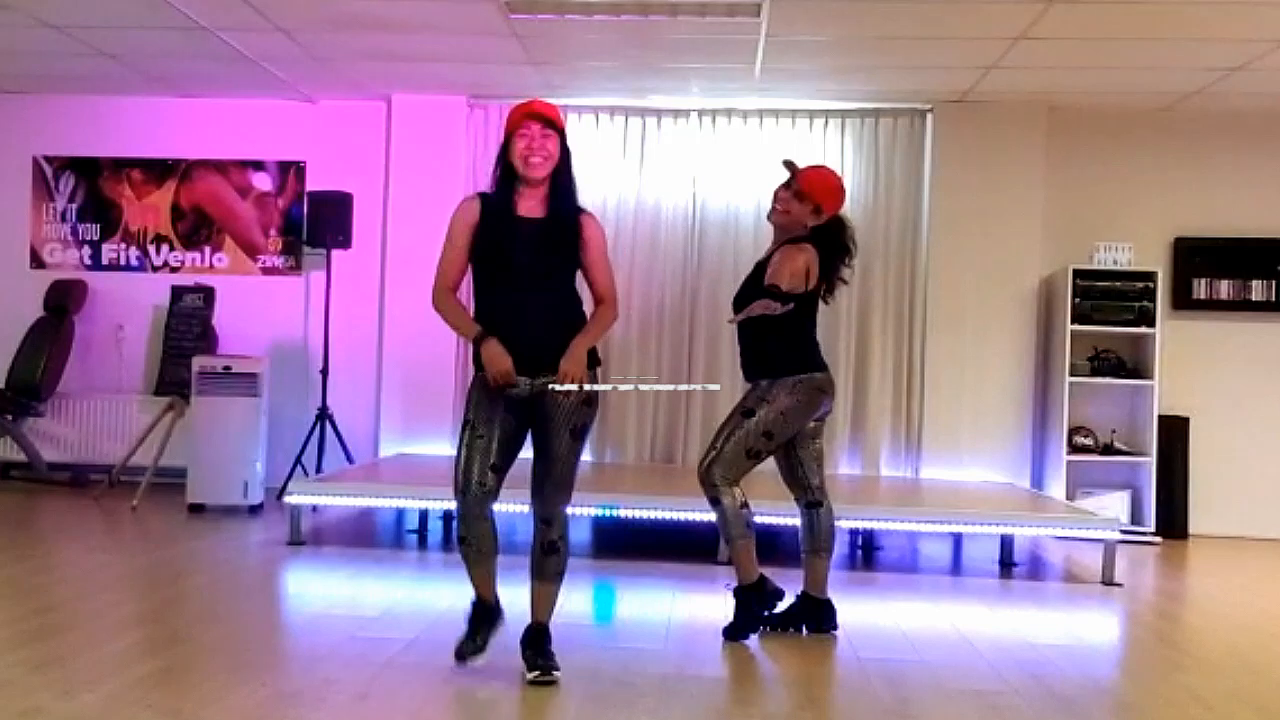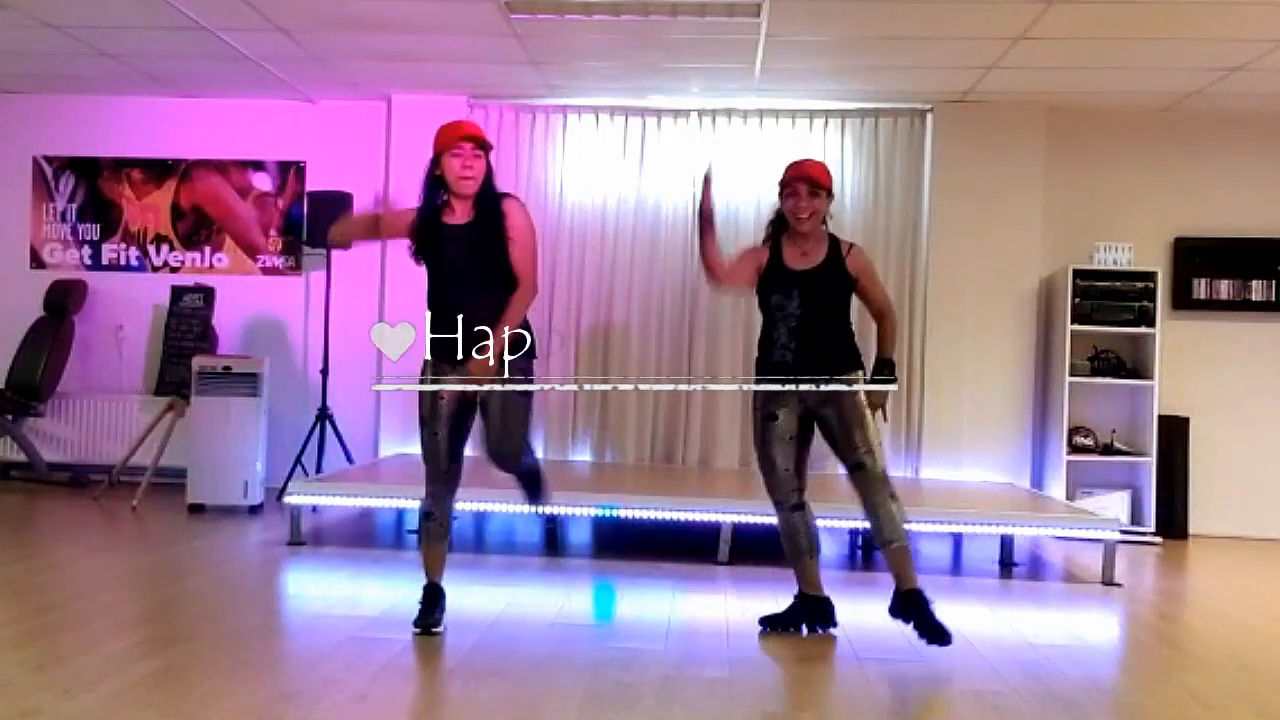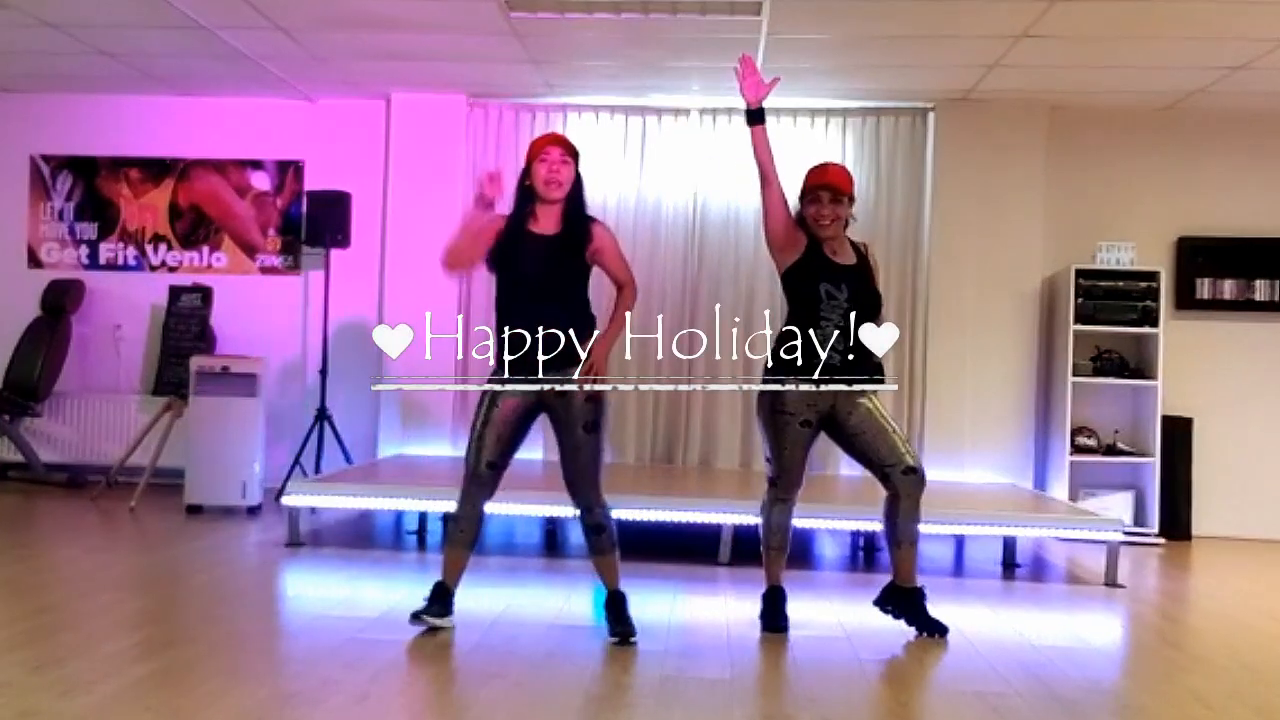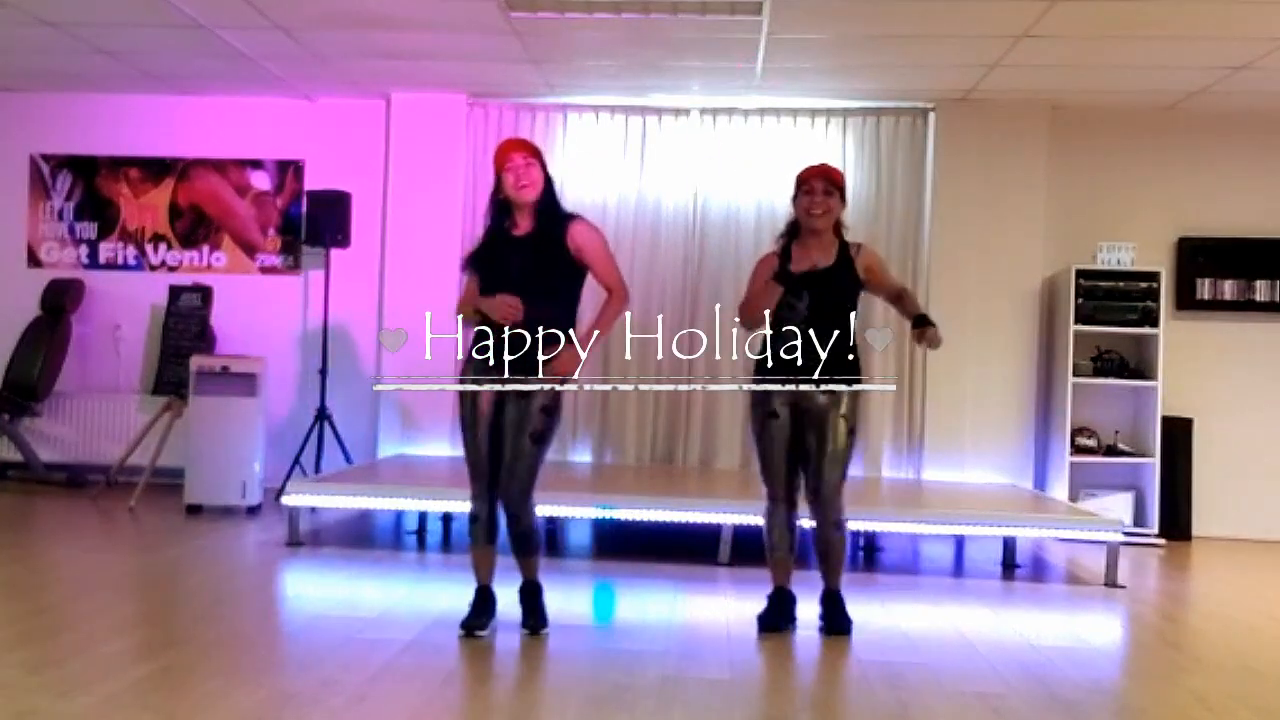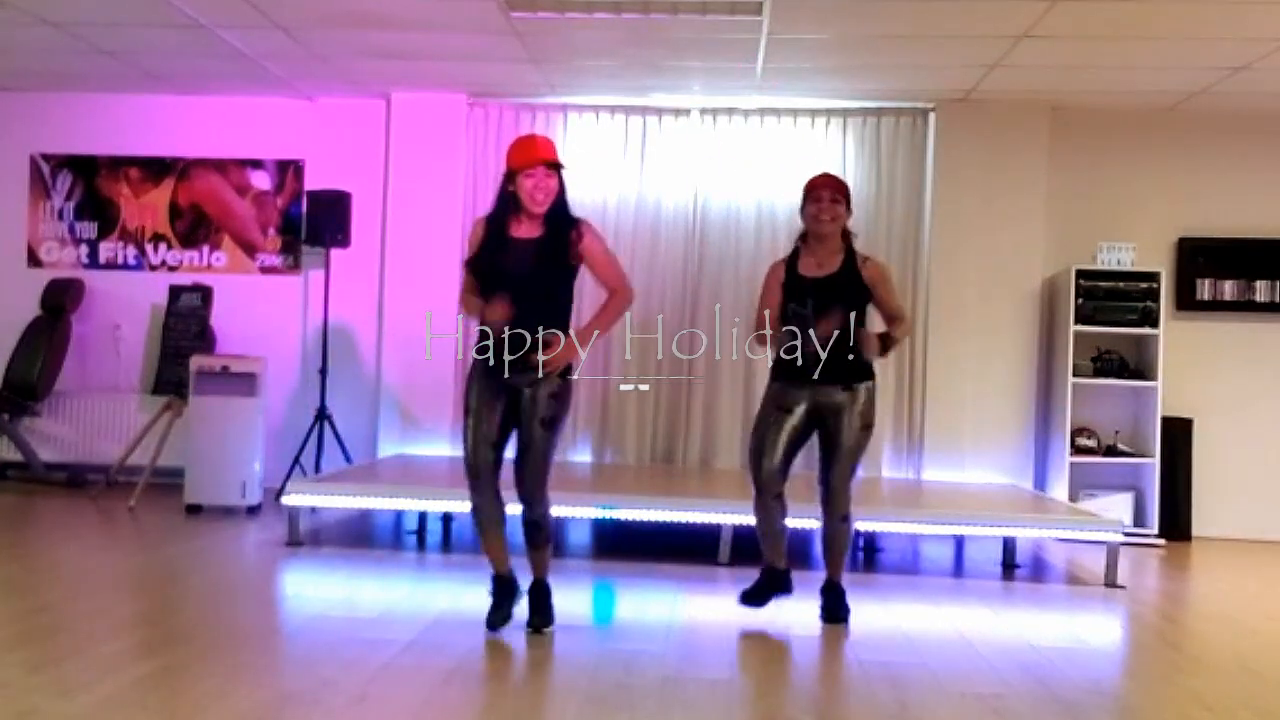
dt=1s
person 1, frame 1
left shoulder: (579, 221)
right shoulder: (478, 211)
left elbow: (607, 303)
right elbow: (444, 293)
left wrist: (581, 347)
right wrist: (482, 339)
left hip: (565, 380)
right hip: (500, 377)
left knee: (552, 508)
right knee: (472, 495)
left ankle: (538, 636)
right ankle: (485, 606)
person 1, frame 2
left shoulder: (507, 210)
right shoulder: (419, 218)
left elbow: (527, 283)
right elbow: (340, 233)
left wrist: (497, 345)
right wrist: (374, 219)
left hip: (508, 356)
right hip: (441, 360)
left knee: (507, 454)
right knee: (441, 481)
left ankle: (523, 464)
right ankle: (433, 595)
person 1, frame 3
left shoulder: (592, 233)
right shoulder: (505, 229)
left elbow: (627, 290)
right elbow: (453, 263)
left wrist: (604, 342)
right wrist: (482, 207)
left hip: (574, 377)
right hip: (513, 376)
left knee: (587, 493)
right knee: (476, 483)
left ankle: (615, 599)
right ankle: (443, 595)
person 1, frame 4
left shoulder: (574, 230)
right shoulder: (491, 237)
left elbow: (617, 295)
right elbow: (465, 305)
left wrist: (579, 349)
right wrist: (486, 304)
left hip: (538, 377)
right hip: (484, 370)
left knee: (515, 491)
right knee: (483, 488)
left ankle: (531, 588)
right ankle: (483, 597)
person 1, frame 5
left shoulder: (576, 234)
right shoulder: (485, 230)
left elbow: (620, 294)
right elbow: (468, 295)
left wrist: (575, 341)
right wrist: (483, 312)
left hip: (547, 376)
right hip: (492, 369)
left knee: (532, 486)
right knee: (480, 478)
left ankle: (541, 587)
right ankle: (502, 579)
person 2, frame 1
left shoulder: (795, 254)
right shoulder: (794, 252)
left elbow: (775, 294)
left wrist: (767, 301)
left hip: (787, 386)
right hip: (806, 385)
left knee: (717, 474)
right knee: (810, 492)
left ankle: (753, 588)
right ankle: (815, 602)
person 2, frame 2
left shoulder: (848, 257)
right shoulder: (762, 257)
left elbow: (885, 314)
right elbow: (719, 276)
left wrist: (885, 371)
right wrist: (705, 218)
left hip: (839, 384)
right hip: (777, 388)
left knee: (875, 484)
right knee: (787, 497)
left ankle: (909, 596)
right ankle: (812, 600)
person 2, frame 3
left shoulder: (864, 256)
right shoulder: (792, 246)
right elbow: (768, 179)
left wrist: (871, 373)
right wrist: (755, 111)
left hip: (851, 390)
right hip: (793, 387)
left knee: (907, 477)
right knee: (783, 489)
left ankle: (903, 591)
right ankle: (774, 595)
person 2, frame 4
left shoulder: (859, 258)
right shoulder: (772, 263)
left elbow: (896, 291)
right elbow: (747, 319)
left wrist: (921, 321)
right wrist: (776, 289)
left hip: (833, 389)
right hip: (775, 386)
left knee: (825, 497)
right knee: (779, 493)
left ankle: (833, 597)
right ankle: (780, 597)
person 2, frame 5
left shoulder: (865, 266)
right shoulder: (783, 270)
left elbow: (899, 320)
right elbow: (764, 329)
left wrist: (881, 342)
right wrist: (808, 334)
left hip: (849, 390)
right hip: (792, 386)
left knee: (836, 492)
right knee: (765, 473)
left ankle: (833, 587)
right ankle: (774, 570)
